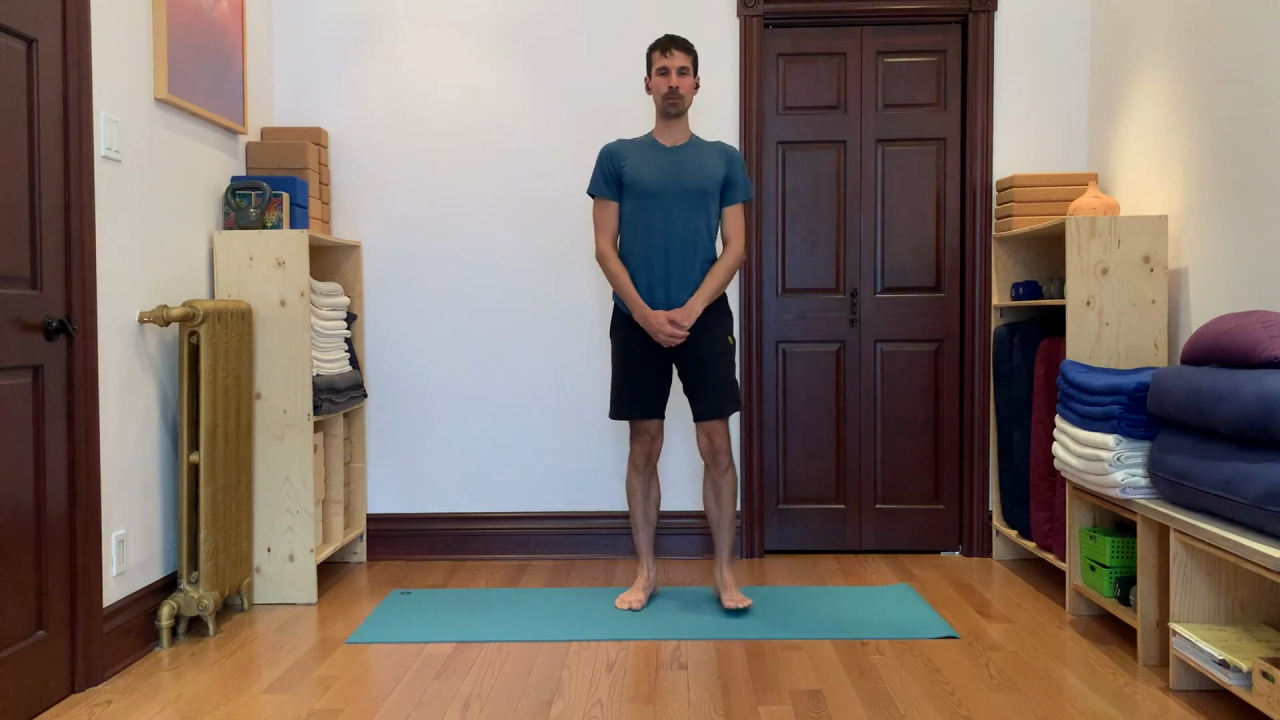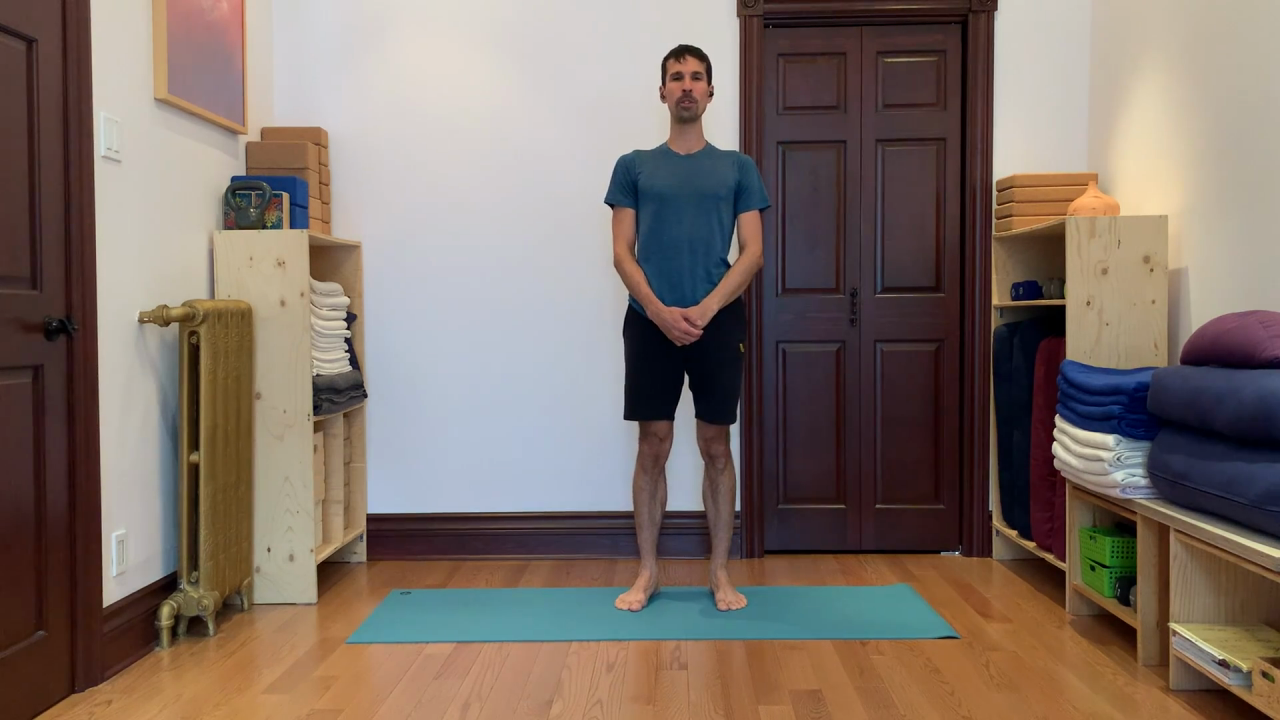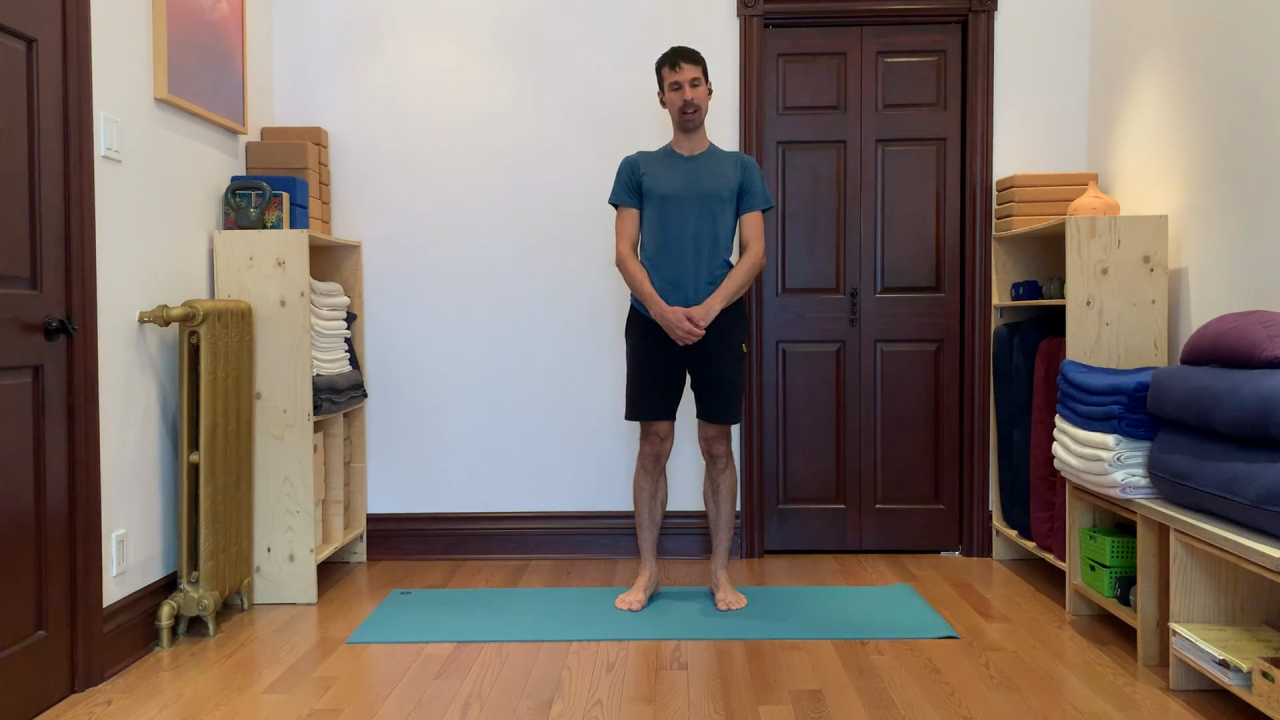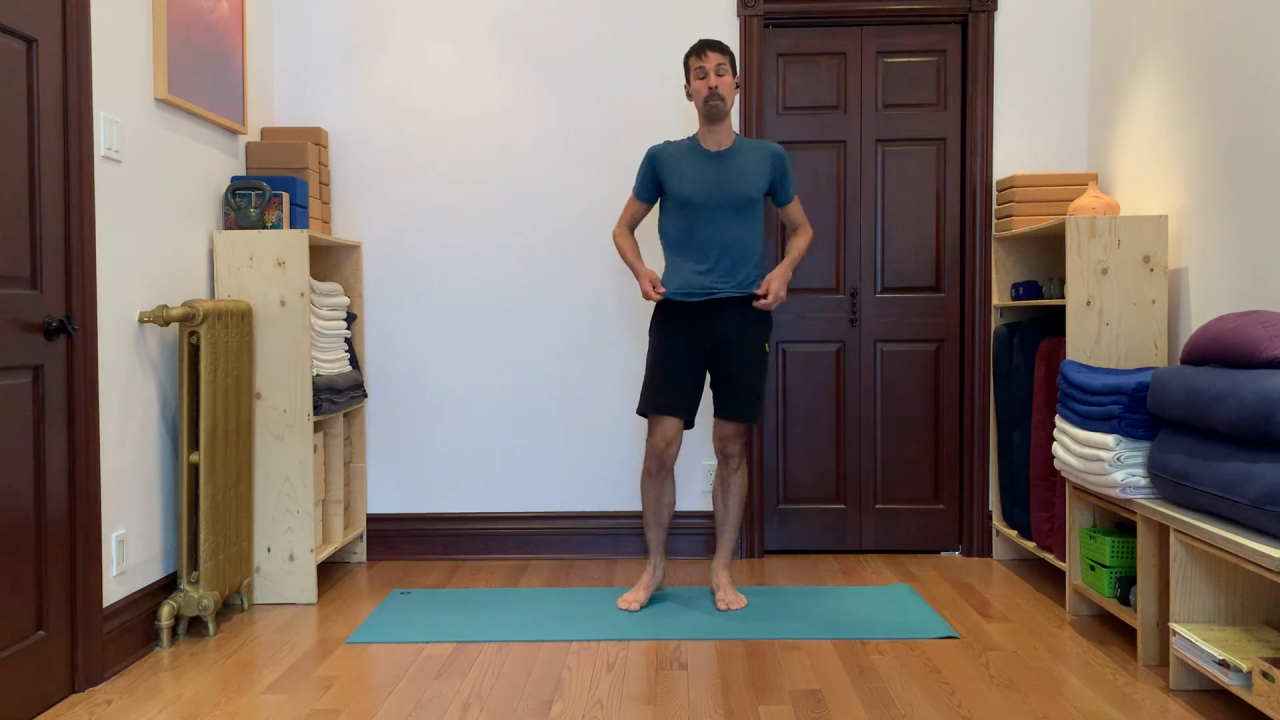
dt=1s
person 1, frame 1
left shoulder: (724, 159)
right shoulder: (617, 157)
left elbow: (735, 248)
right elbow: (604, 247)
left wrist: (692, 310)
right wrist: (645, 313)
left hip: (706, 320)
right hip: (637, 322)
left knee: (717, 448)
right knee: (644, 449)
left ankle: (725, 573)
right ankle: (646, 571)
person 1, frame 2
left shoulder: (738, 167)
right shoulder: (634, 166)
left elbow: (752, 253)
right elbow: (623, 253)
left wrist: (704, 310)
right wrist: (660, 312)
left hip: (719, 322)
right hip: (650, 322)
left knee: (716, 448)
right knee: (652, 447)
left ankle: (720, 571)
right ankle: (647, 570)
person 1, frame 3
left shoulder: (740, 168)
right shoulder: (637, 167)
left elbow: (754, 253)
right elbow: (625, 253)
left wrist: (706, 309)
right wrist: (663, 311)
left hip: (720, 322)
right hip: (652, 322)
left knee: (717, 447)
right knee: (653, 446)
left ankle: (720, 571)
right ankle: (647, 570)
person 1, frame 4
left shoulder: (769, 157)
right shoulder: (663, 158)
left elbow: (801, 229)
right elbow: (624, 228)
left wrist: (782, 272)
right wrist: (641, 273)
left hip: (743, 318)
right hip: (678, 317)
left knee: (732, 448)
right knee: (661, 446)
left ankle: (721, 570)
right ankle: (654, 566)
